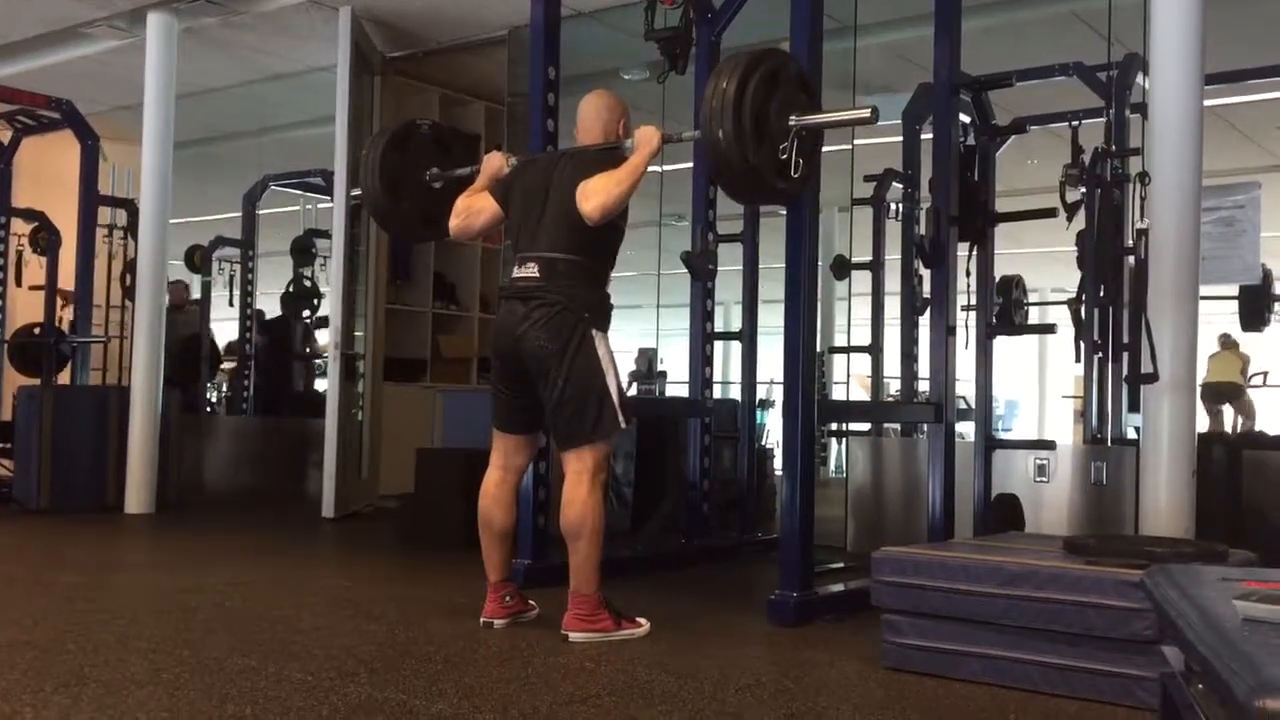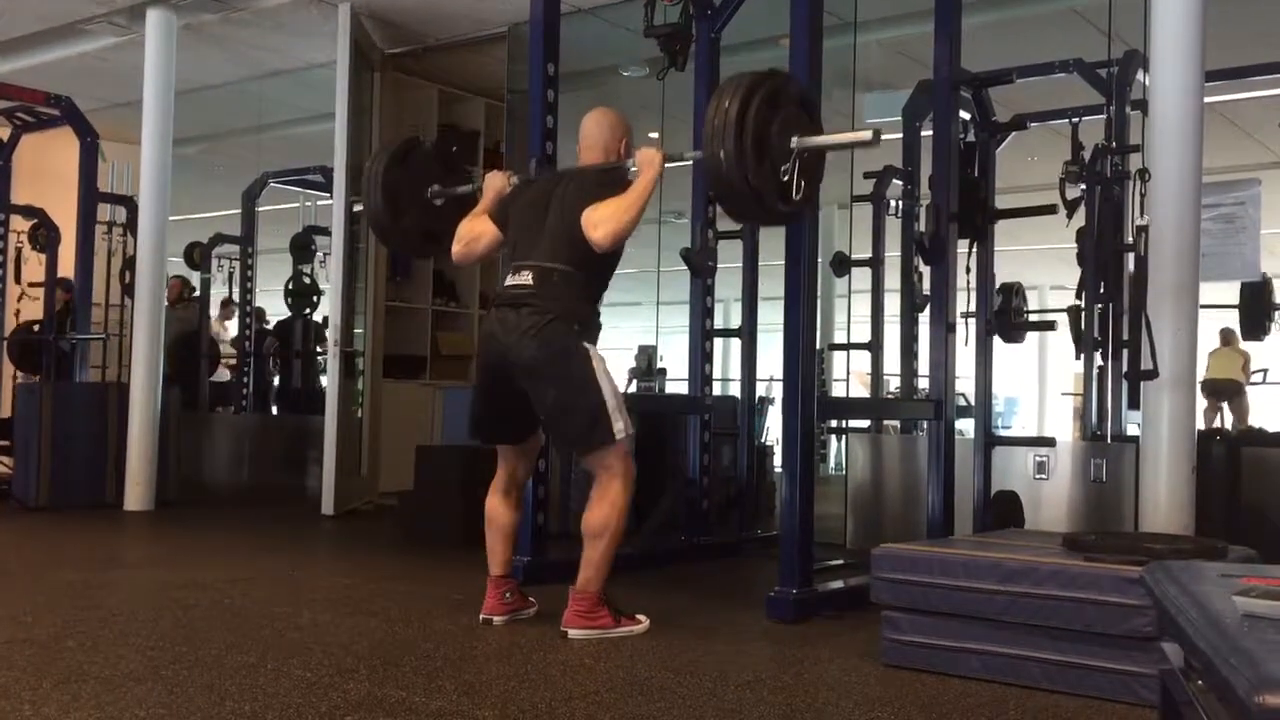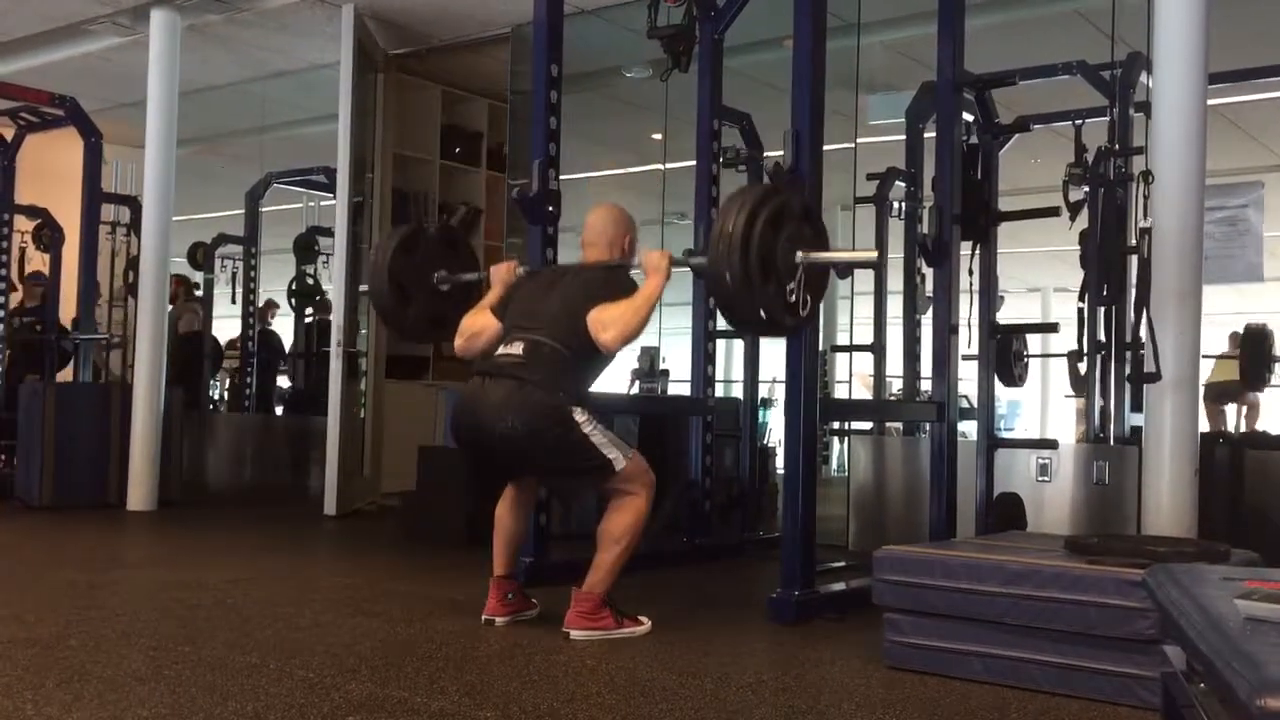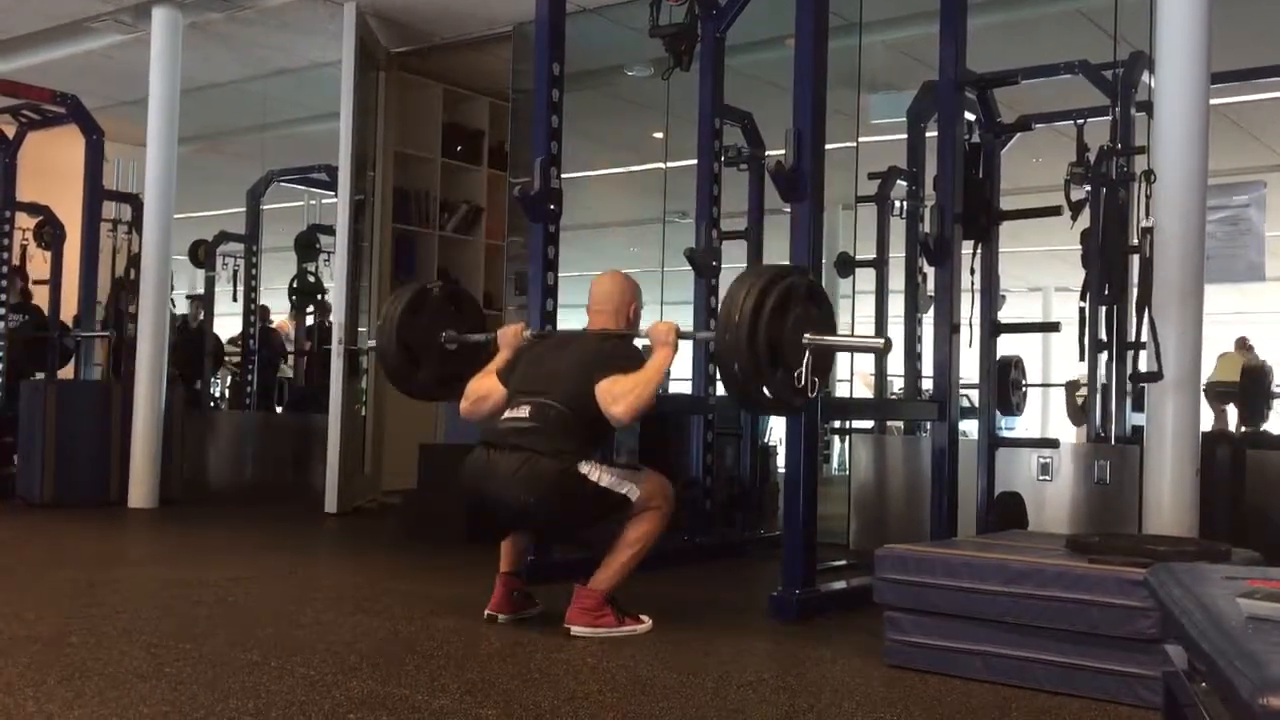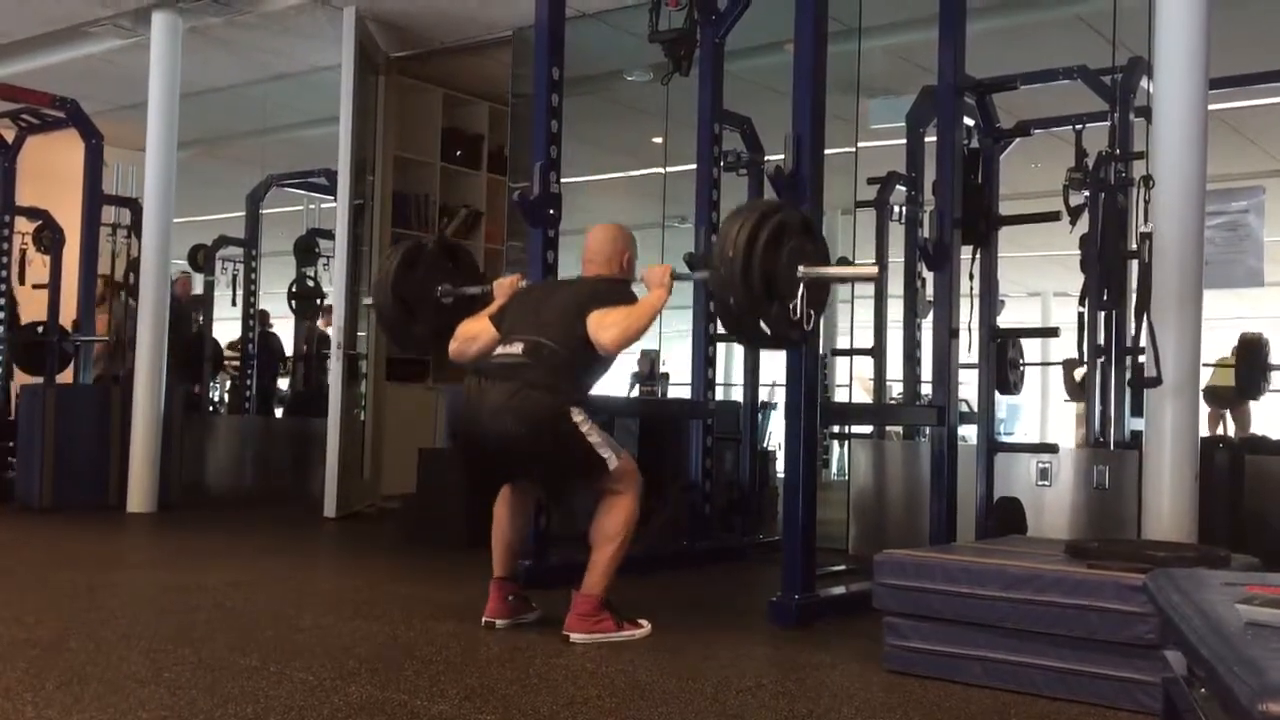
dt=0.5s
person 1, frame 1
left shoulder: (528, 169)
right shoulder: (609, 161)
left elbow: (460, 223)
right elbow: (593, 205)
left wrist: (488, 175)
right wrist: (644, 153)
left hip: (512, 319)
right hip: (566, 321)
left knee: (505, 462)
right knee: (585, 466)
left ankle: (499, 596)
right ankle: (586, 610)
person 1, frame 2
left shoulder: (530, 188)
right shoulder: (610, 181)
left elbow: (463, 248)
right elbow: (602, 233)
left wrist: (490, 195)
right wrist: (649, 175)
left hip: (499, 331)
right hip: (555, 336)
left knee: (511, 468)
right knee: (614, 470)
left ankle: (500, 592)
right ankle: (587, 607)
person 1, frame 3
left shoulder: (534, 280)
right shoulder: (613, 282)
left elbow: (465, 342)
right elbow: (610, 334)
left wrist: (499, 288)
right wrist: (655, 279)
left hip: (472, 408)
right hip: (530, 409)
left knee: (522, 479)
right knee: (636, 483)
left ankle: (502, 594)
right ankle: (589, 608)
person 1, frame 4
left shoulder: (540, 347)
right shoulder: (617, 352)
left elbow: (471, 406)
right elbow: (621, 408)
left wrist: (506, 351)
right wrist: (663, 351)
left hip: (481, 474)
right hip: (536, 478)
right knee: (656, 496)
left ankle: (507, 591)
right ankle: (591, 605)
person 1, frame 5
left shoulder: (533, 293)
right shoulder: (612, 292)
left elbow: (459, 347)
right elbow: (609, 336)
left wrist: (500, 300)
right wrist: (657, 293)
left hip: (470, 407)
right hip: (529, 409)
left knee: (517, 481)
right knee: (623, 483)
left ankle: (502, 597)
right ankle: (588, 611)
